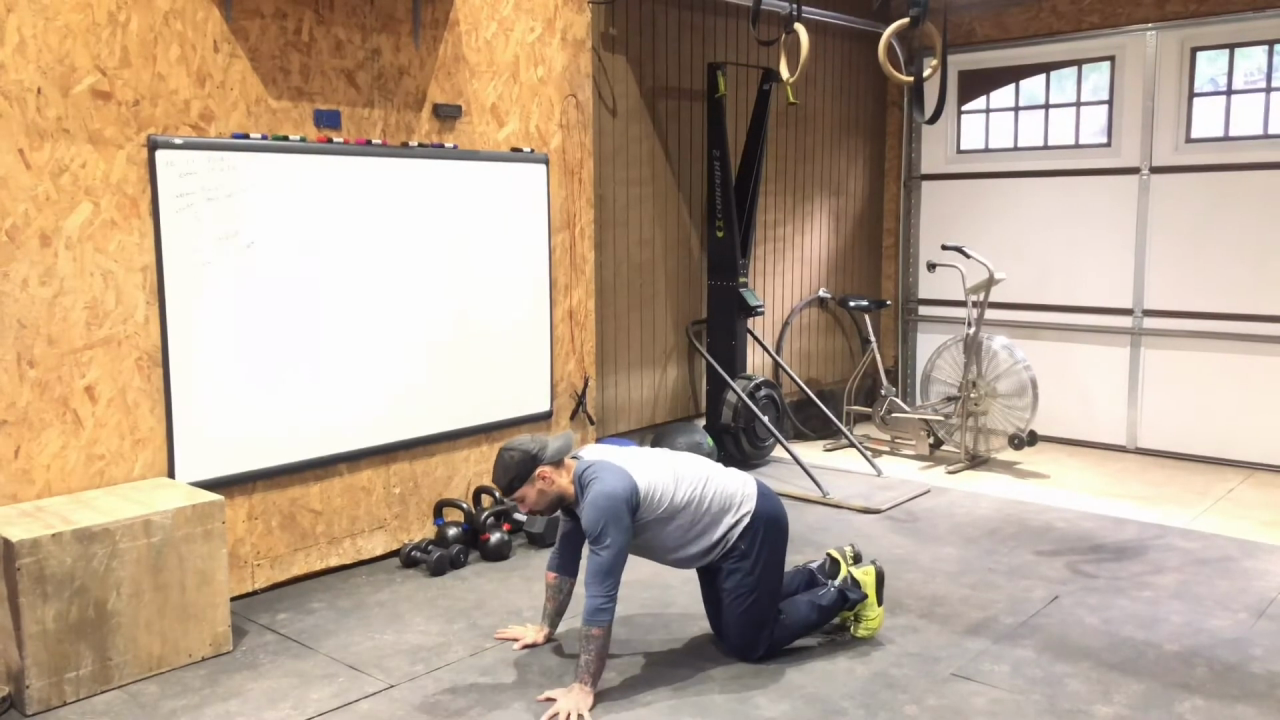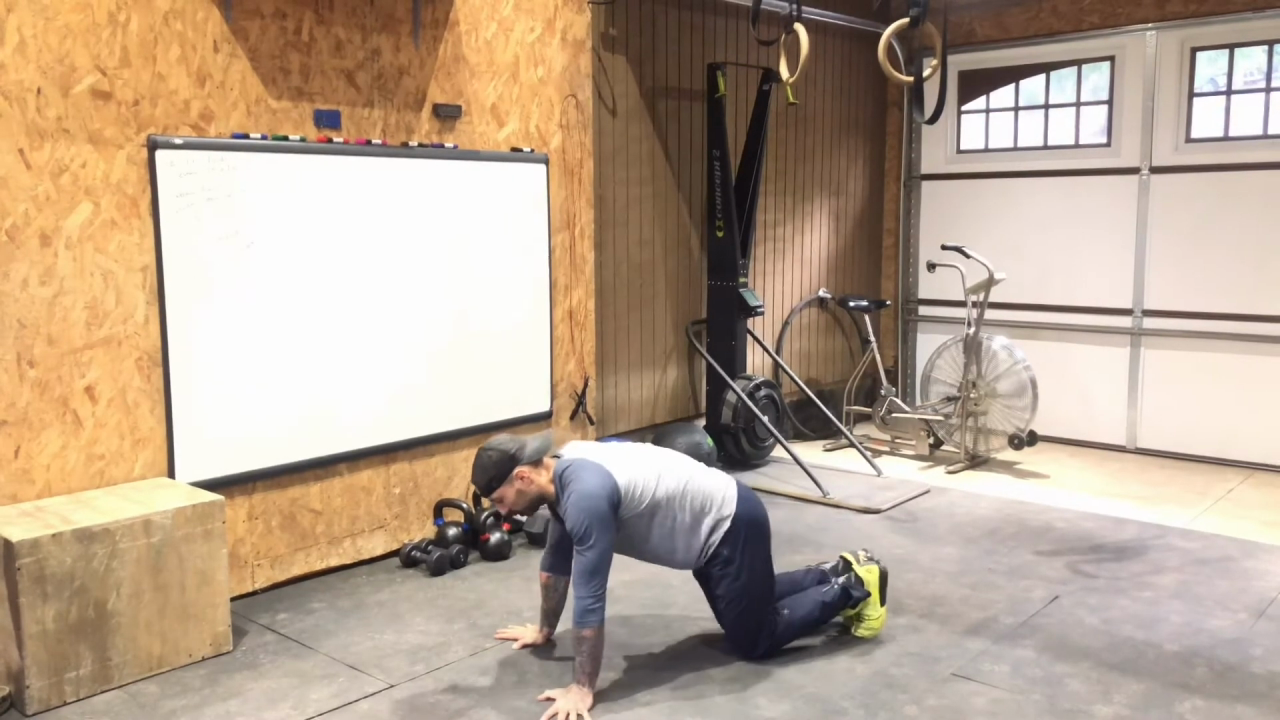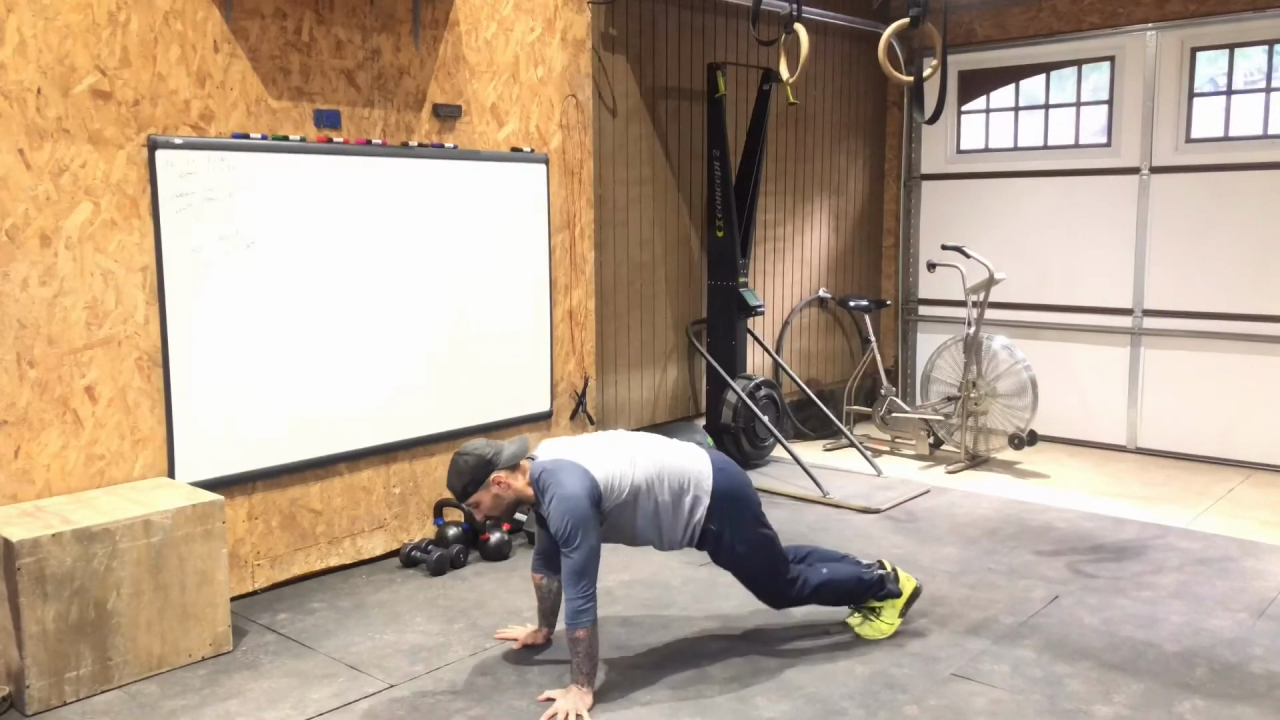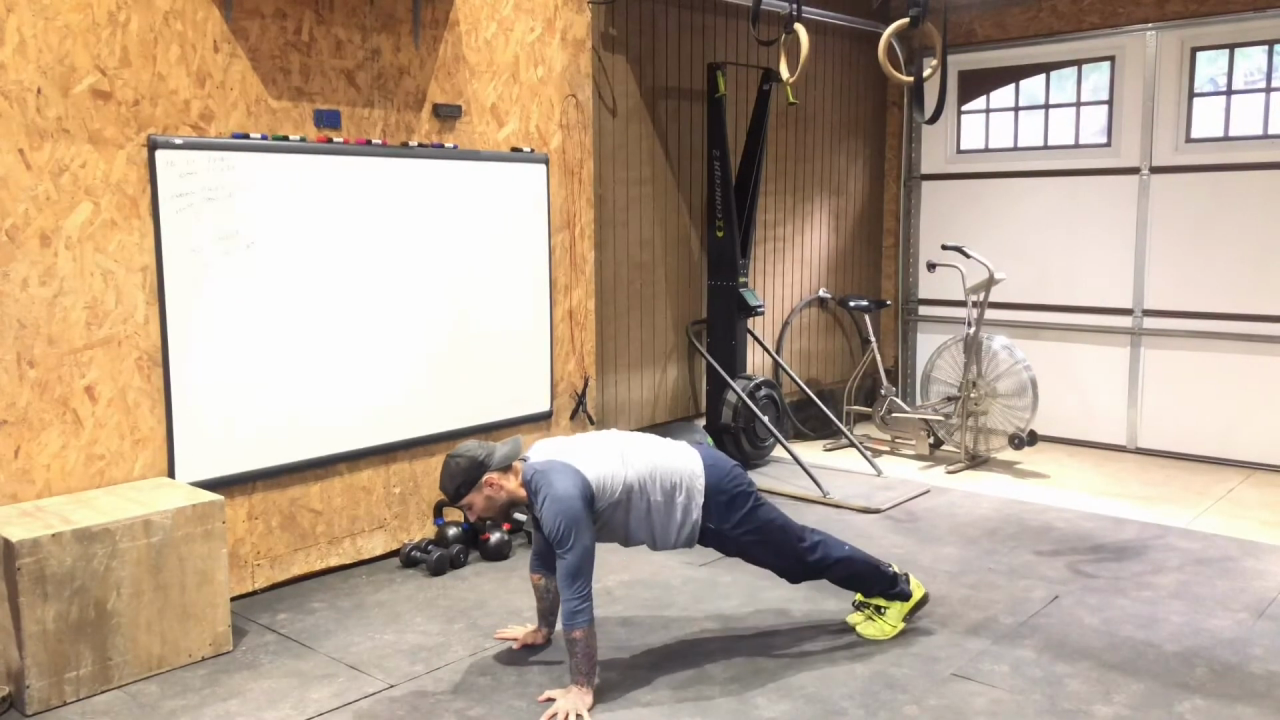
dt=0.5s
person 1, frame 1
left shoulder: (604, 494)
right shoulder: (577, 476)
left elbow: (601, 595)
right elbow: (564, 559)
right wrist: (545, 628)
left hip: (751, 522)
right hip: (723, 520)
left knee: (748, 644)
right knee: (727, 630)
left ankle: (853, 588)
right ankle: (828, 570)
person 1, frame 2
left shoulder: (585, 494)
right shoulder: (561, 473)
left elbow: (589, 596)
right elbow: (556, 560)
right wrist: (543, 629)
left hip: (731, 524)
right hip: (714, 518)
left knee: (752, 642)
right knee: (746, 608)
left ankle: (854, 587)
right ankle: (837, 572)
person 1, frame 3
left shoulder: (565, 494)
right shoulder: (540, 471)
left elbow: (580, 595)
right elbow: (546, 560)
right wrist: (542, 628)
left hip: (713, 495)
right hip: (699, 484)
left knee: (781, 585)
right knee: (777, 564)
left ankle: (890, 587)
right ankle: (873, 573)
person 1, frame 4
left shoulder: (557, 495)
right shoulder: (534, 472)
left elbow: (576, 595)
right elbow: (543, 561)
right wrist: (542, 627)
left hip: (707, 494)
right hip: (692, 474)
left knee: (796, 555)
right knee: (793, 549)
left ankle: (898, 590)
right ankle: (884, 581)
